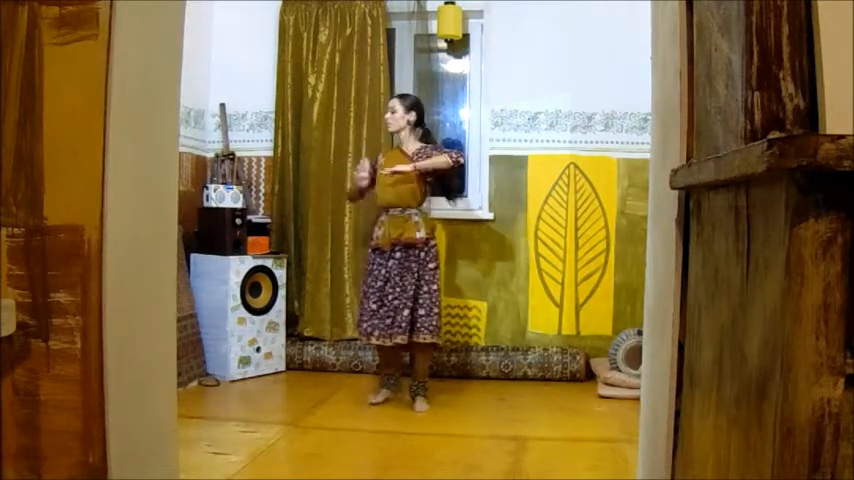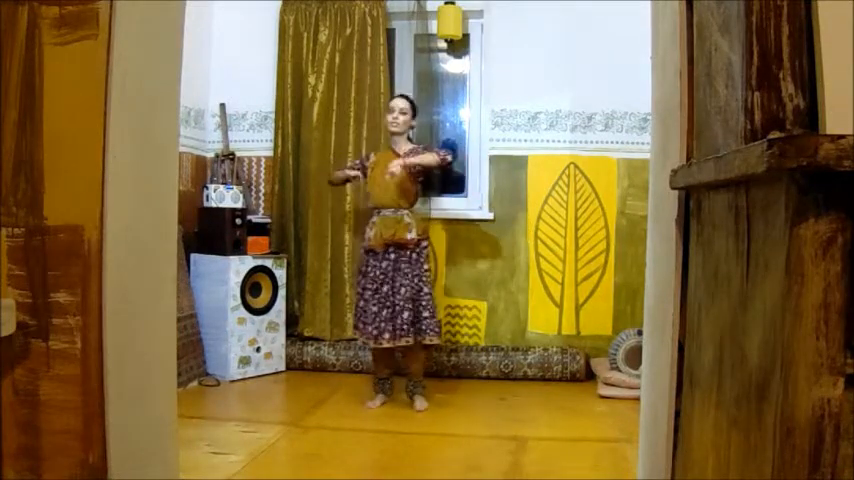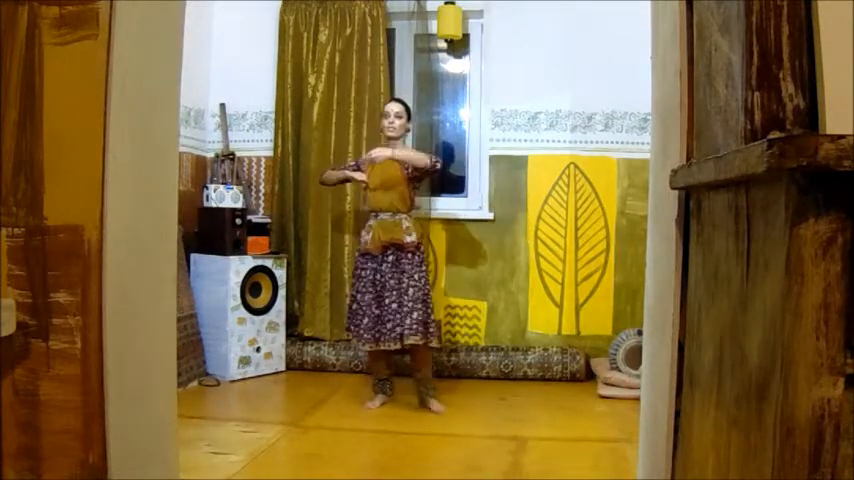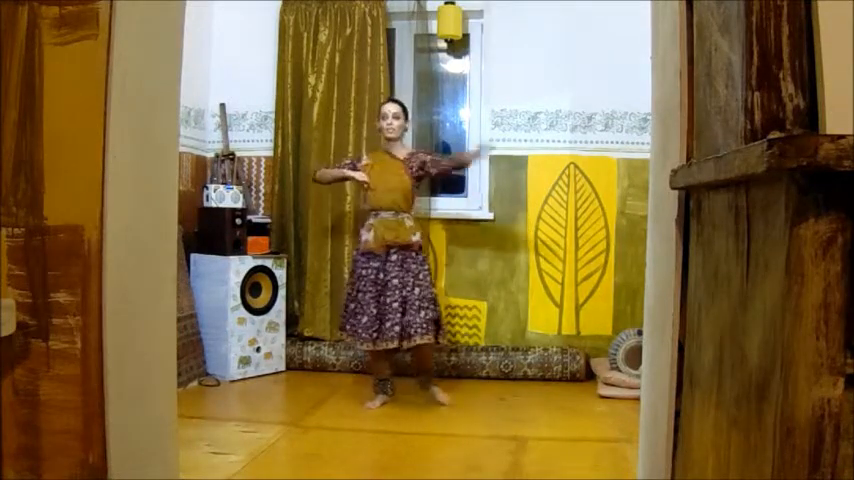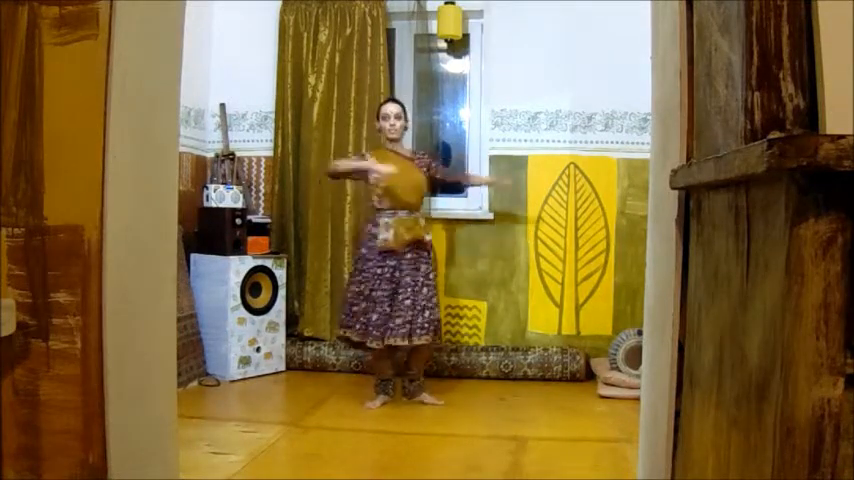
dt=0.2s
person 1, frame 1
left shoulder: (427, 153)
right shoulder: (382, 158)
left elbow: (455, 159)
right elbow: (354, 195)
left wrist: (411, 167)
right wrist: (360, 182)
left hip: (416, 237)
right hip: (384, 237)
left knee: (418, 315)
right knee: (380, 314)
left ankle: (419, 390)
right ankle: (387, 383)
person 1, frame 2
left shoulder: (418, 154)
right shoulder: (372, 158)
left elbow: (445, 157)
right elbow: (333, 178)
left wrist: (404, 161)
right wrist: (349, 174)
left hip: (408, 237)
right hip: (376, 237)
left knee: (411, 314)
right knee: (376, 316)
left ankle: (415, 389)
right ankle: (382, 387)
person 1, frame 3
left shoulder: (412, 160)
right shoulder: (368, 161)
left elbow: (432, 164)
right elbow: (325, 177)
left wrist: (390, 152)
right wrist: (349, 174)
left hip: (405, 242)
right hip: (372, 242)
left knee: (413, 318)
right knee: (372, 318)
left ankle: (426, 390)
right ankle: (382, 388)
person 1, frame 4
left shoulder: (418, 159)
right shoulder: (362, 160)
left elbow: (452, 166)
right elbow: (318, 176)
left wrist: (470, 155)
right wrist: (350, 173)
left hip: (407, 241)
right hip: (373, 240)
left knee: (419, 316)
right knee: (373, 317)
left ankle: (428, 381)
right ankle: (383, 388)
person 1, frame 5
left shoulder: (421, 159)
right shoulder: (370, 159)
left elbow: (456, 176)
right elbow: (333, 169)
left wrist: (487, 180)
right wrist: (368, 166)
left hip: (416, 242)
right hip: (382, 239)
left knee: (423, 318)
right knee: (380, 316)
left ankle: (414, 386)
right ankle: (382, 387)
